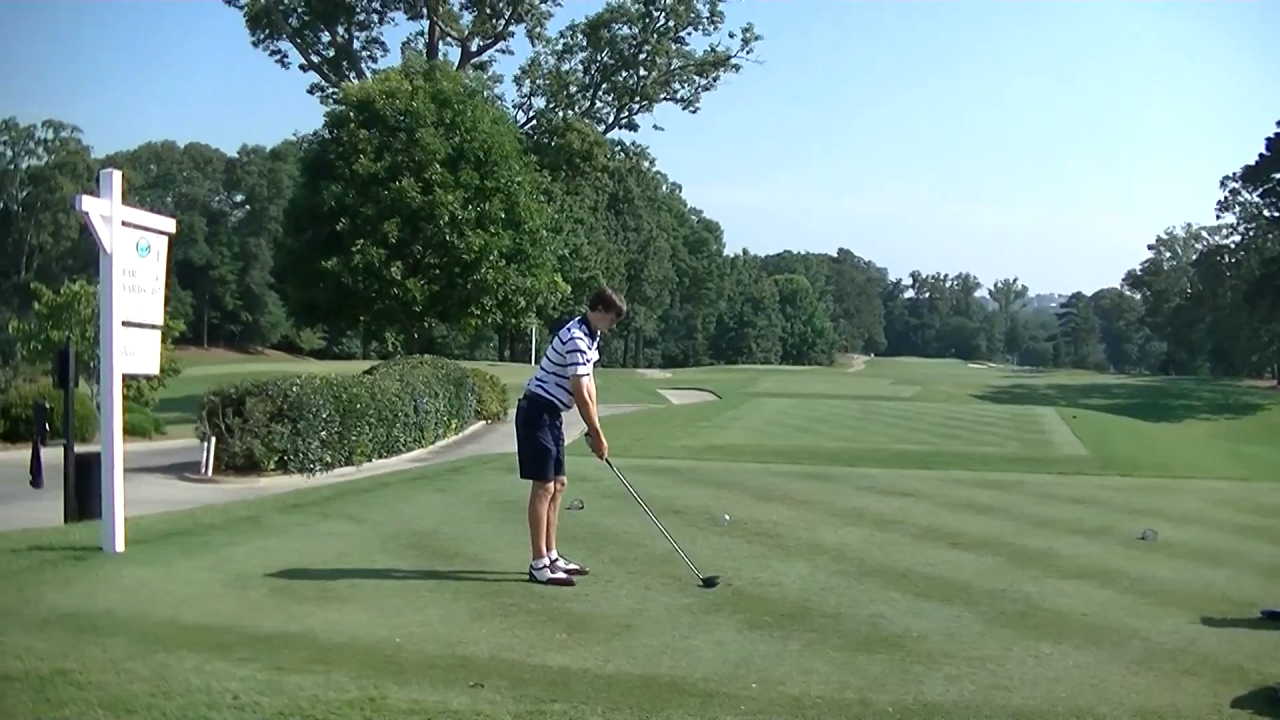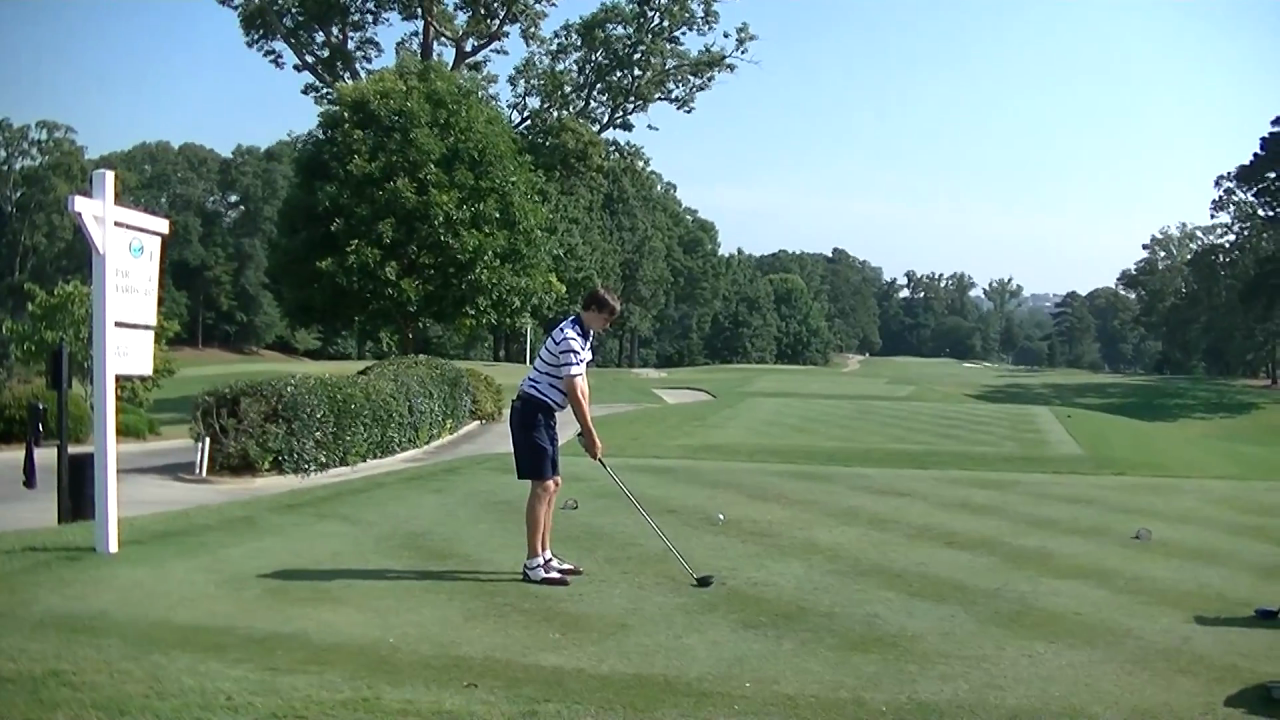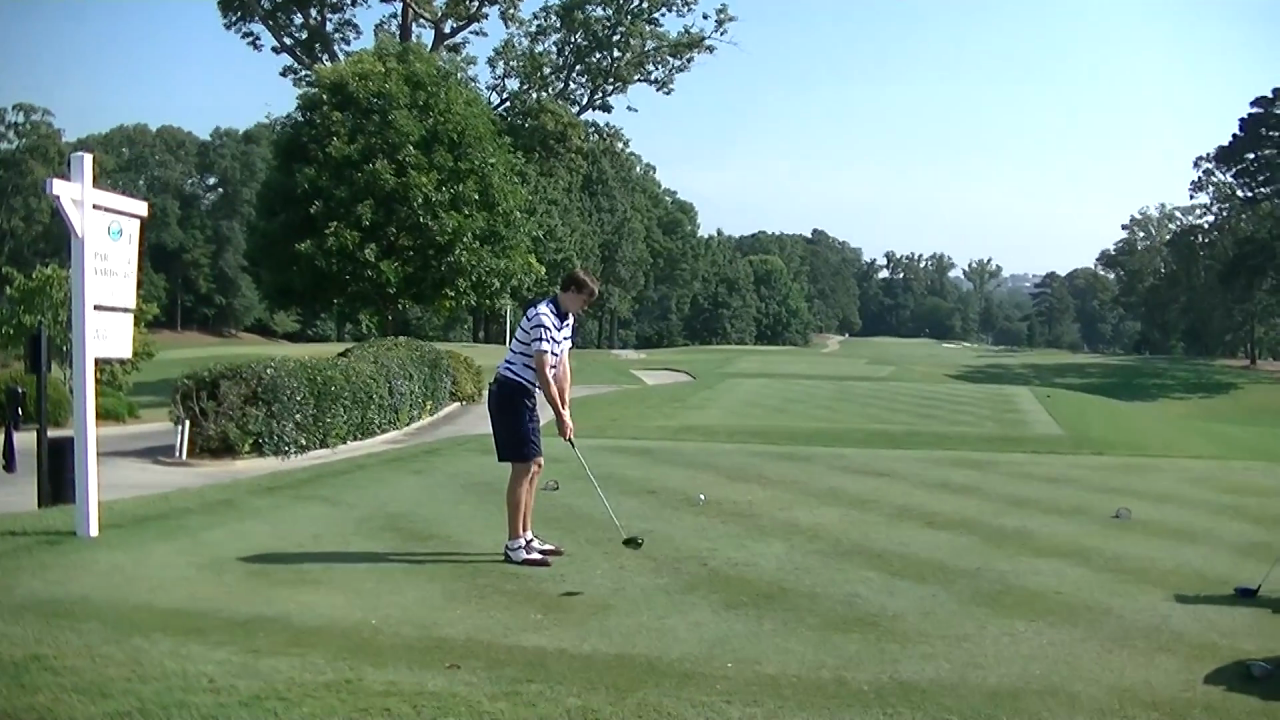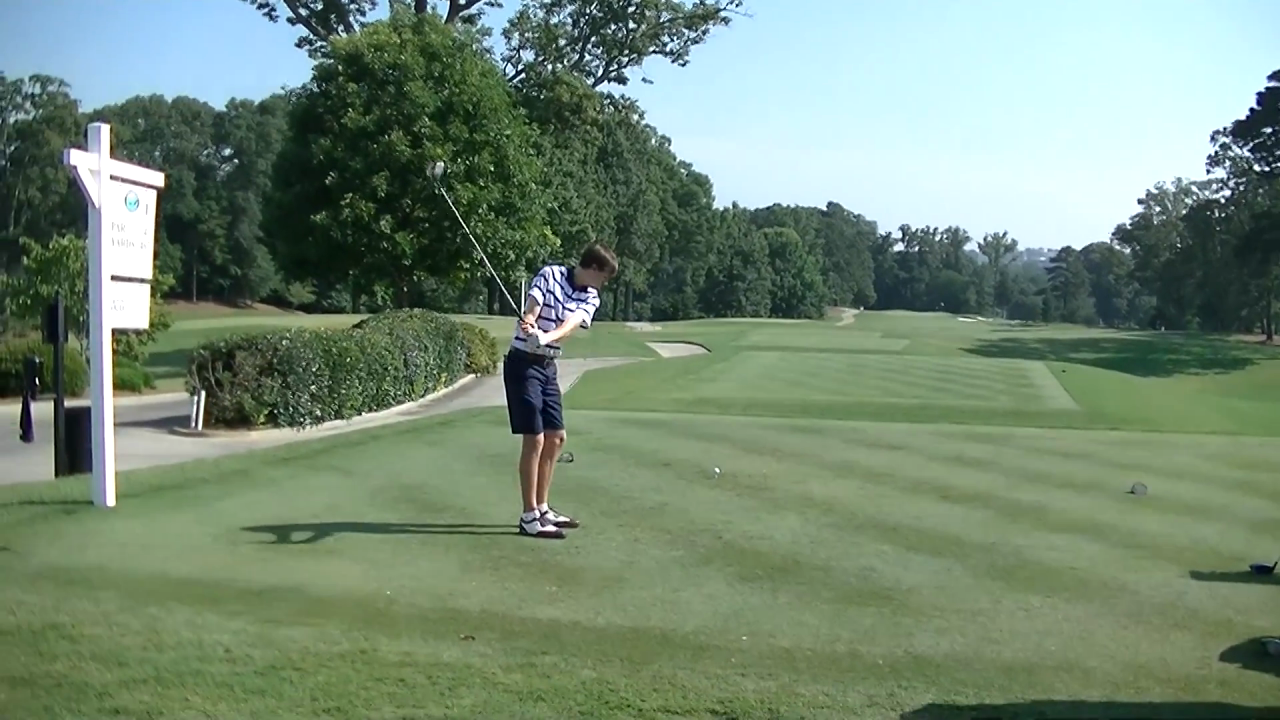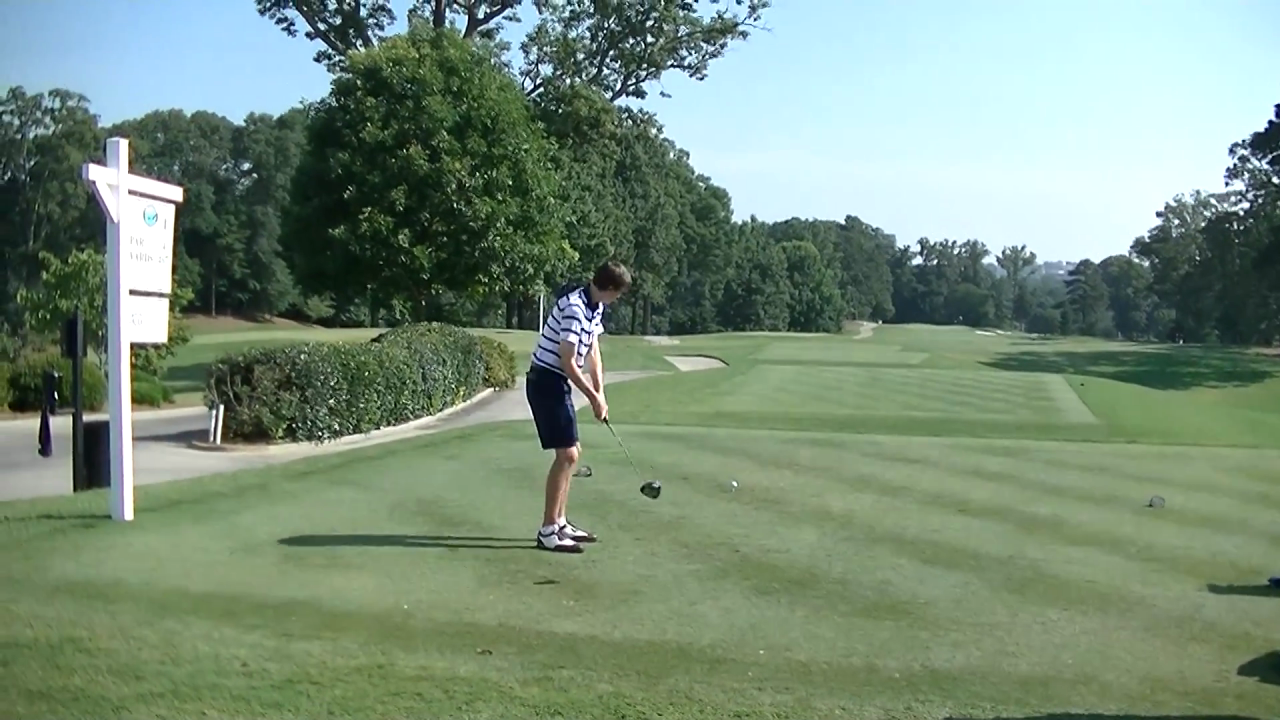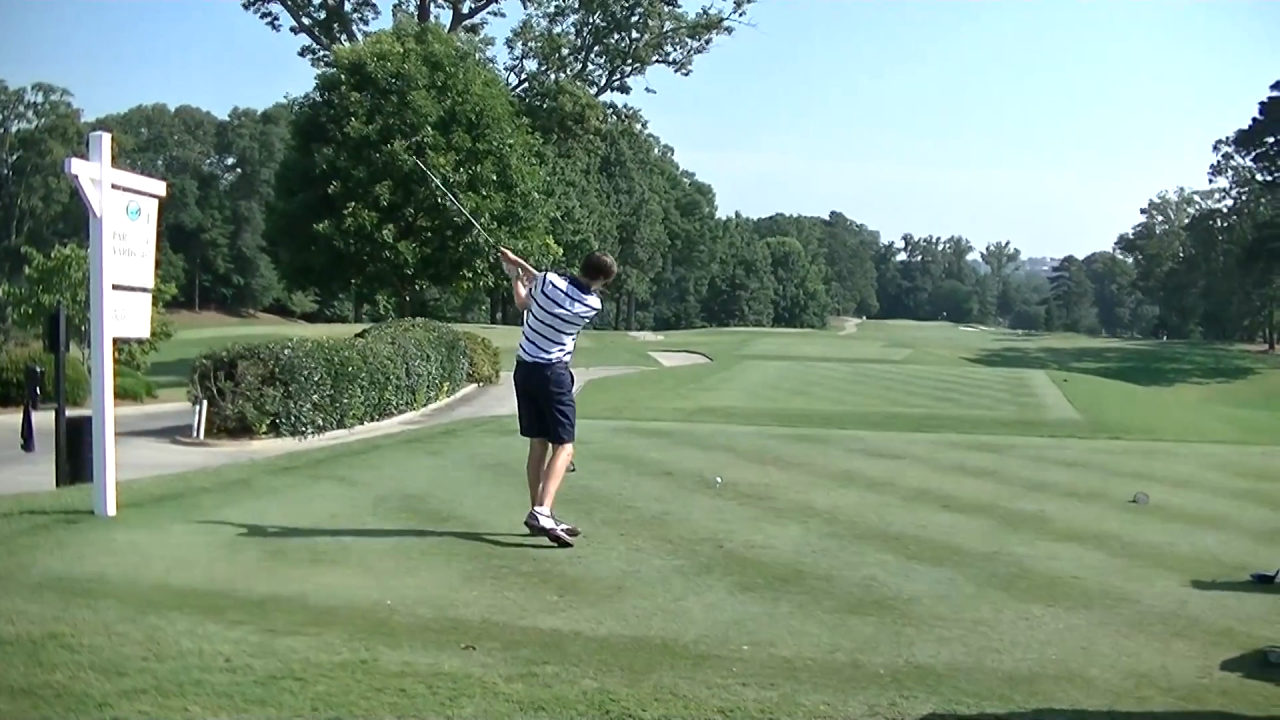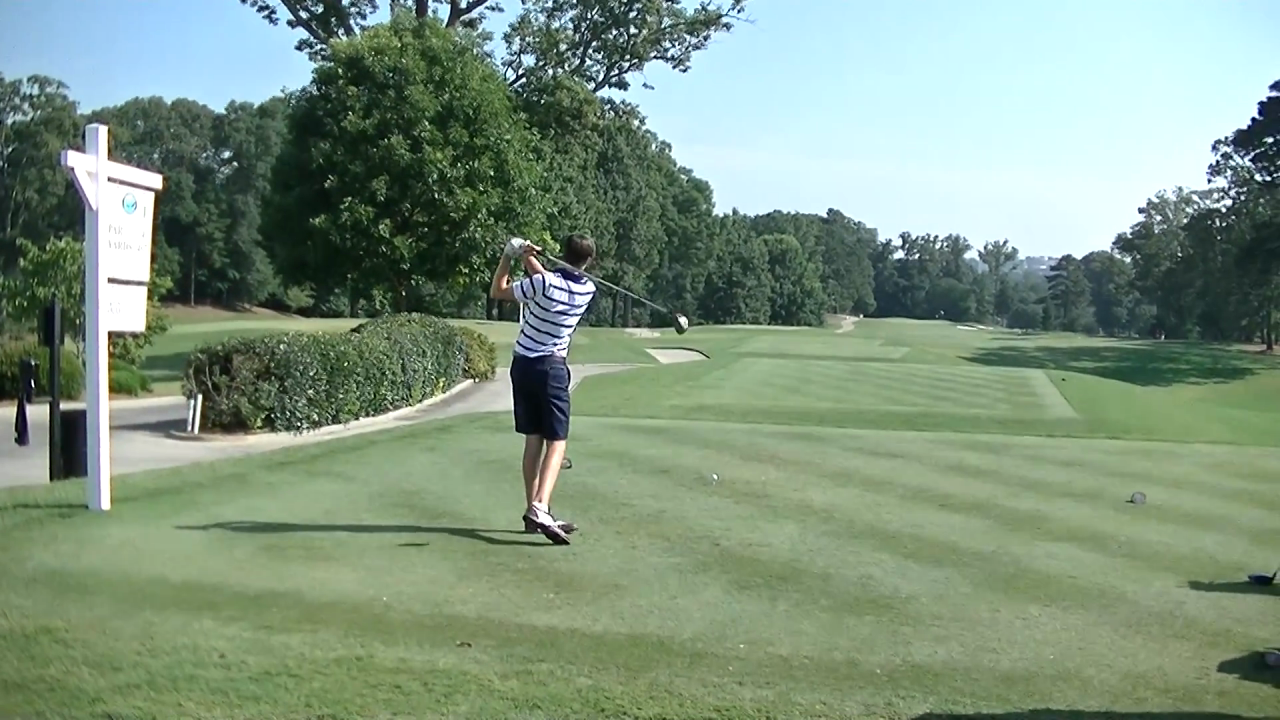
dt=0.4s
person 1, frame 1
left shoulder: (590, 335)
right shoulder: (576, 338)
left elbow: (589, 383)
right elbow: (580, 394)
left wrist: (594, 429)
right wrist: (597, 435)
left hip: (551, 413)
right hip: (537, 412)
left knee: (558, 484)
right knee: (544, 486)
left ankle: (550, 556)
right ankle: (538, 564)
person 1, frame 2
left shoulder: (584, 334)
right shoulder: (569, 339)
left elbow: (583, 384)
right elbow: (574, 395)
left wrist: (588, 430)
right wrist: (591, 435)
left hip: (544, 413)
right hip: (531, 412)
left knee: (553, 484)
right knee: (542, 486)
left ankle: (545, 556)
right ankle: (533, 563)
person 1, frame 3
left shoulder: (566, 319)
right shoulder: (543, 316)
left elbow: (563, 366)
right elbow: (542, 372)
left wrist: (566, 409)
right wrist: (560, 415)
left hip: (525, 395)
right hip: (509, 393)
left knee: (535, 465)
right knee: (522, 467)
left ankle: (526, 536)
right ankle: (515, 545)
person 1, frame 4
left shoulder: (591, 299)
right shoulder: (549, 275)
left elbow: (569, 325)
right elbow: (528, 316)
left wrist: (544, 336)
right wrist: (530, 325)
left hip: (547, 367)
right hip: (523, 363)
left knee: (555, 438)
right knee: (534, 439)
left ankle: (541, 509)
right ankle: (529, 517)
person 1, frame 5
left shoulder: (595, 307)
right shoulder: (575, 308)
left elbow: (593, 352)
right elbow: (567, 362)
left wrist: (600, 393)
right wrist: (592, 396)
left hip: (559, 382)
right hip: (546, 381)
left knee: (572, 452)
right knee: (567, 452)
left ankle: (559, 522)
right ankle: (548, 531)
person 1, frame 6
left shoulder: (548, 281)
right shoulder: (592, 306)
left elbow: (523, 301)
left wrist: (515, 273)
right wrist: (521, 266)
left hip: (524, 369)
right hip: (553, 374)
left knee: (539, 443)
right knee: (563, 447)
left ankle: (538, 512)
right ankle: (542, 512)
person 1, frame 7
left shoulder: (543, 283)
right shoulder: (588, 290)
left elbow: (497, 292)
left wrist: (508, 257)
right wrist: (527, 257)
left hip: (522, 365)
right hip: (551, 368)
left knee: (533, 440)
right knee: (556, 443)
left ankle: (534, 512)
right ankle: (540, 508)
